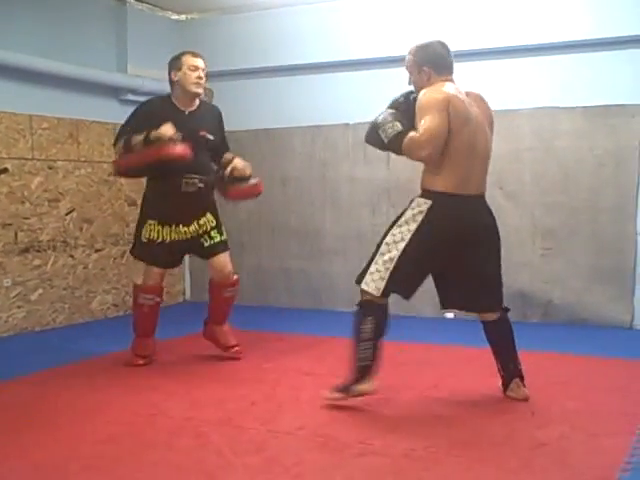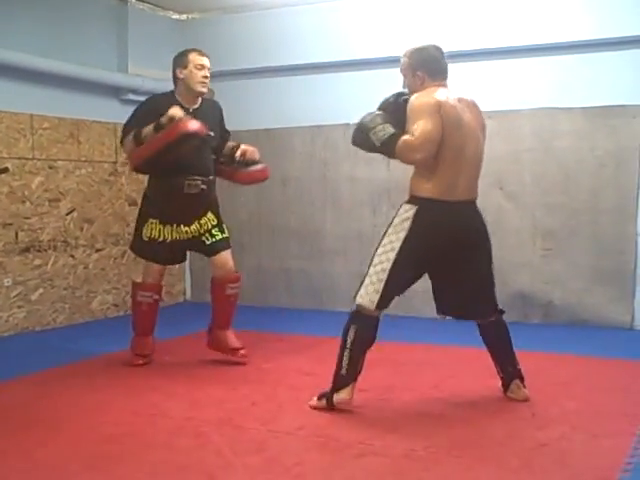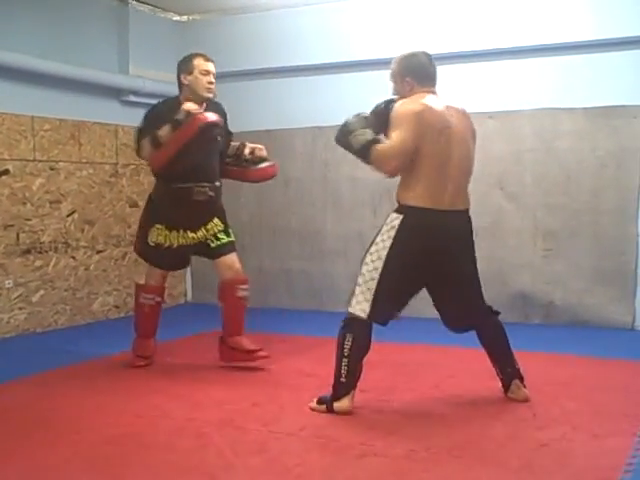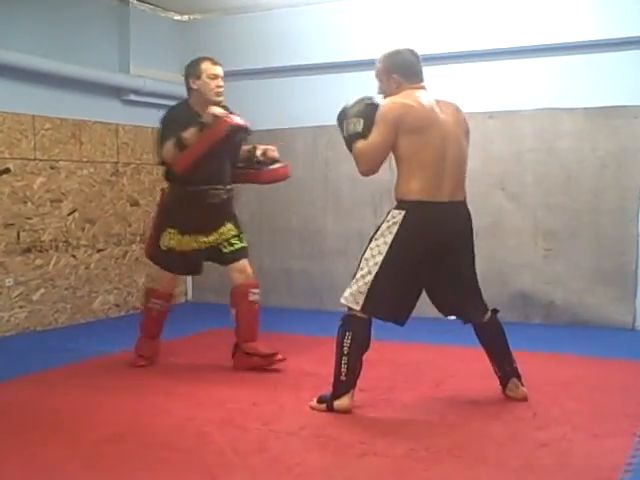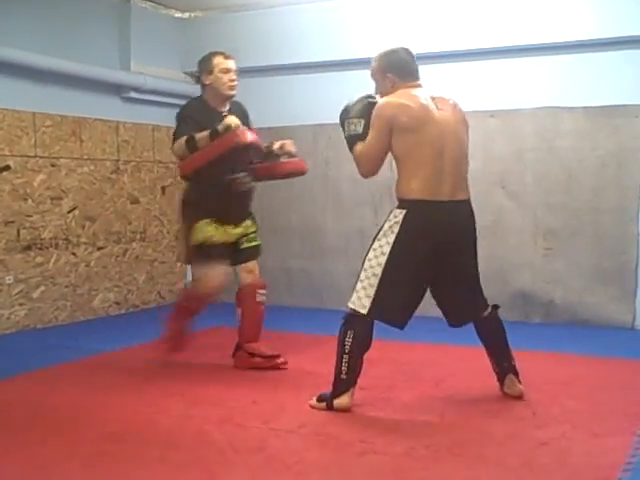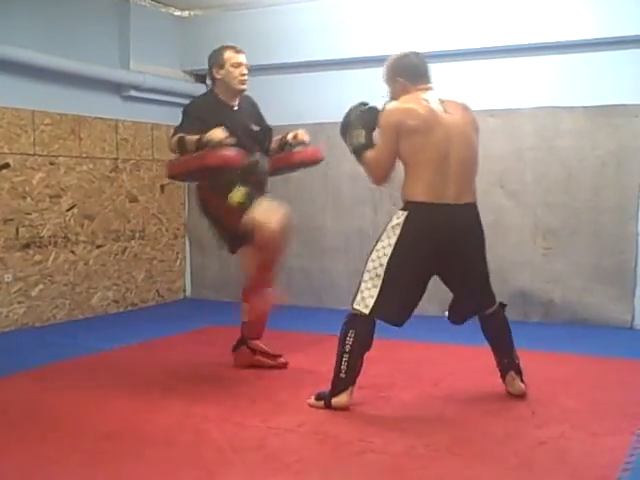
dt=0.1s
person 1, frame 1
left shoulder: (433, 96)
right shoulder: (480, 104)
left elbow: (427, 147)
left wrist: (391, 133)
left hip: (437, 210)
right hip: (475, 212)
left knee: (373, 289)
right knee: (488, 303)
left ankle: (362, 377)
right ankle: (513, 380)
person 1, frame 2
left shoulder: (424, 101)
right shoulder: (472, 110)
left elbow: (421, 150)
left wrist: (384, 134)
left hip: (426, 216)
right hip: (466, 217)
left knee: (367, 304)
right knee: (482, 306)
left ankle: (341, 388)
right ankle: (514, 381)
person 1, frame 3
left shoulder: (408, 109)
right shoulder: (463, 117)
left elbow: (392, 163)
left wrist: (363, 141)
left hip: (414, 224)
right hip: (456, 225)
left knee: (362, 311)
right knee: (476, 311)
left ankle: (342, 395)
right ankle: (514, 382)
person 1, frame 4
left shoulder: (394, 108)
right shoulder: (454, 112)
left elbow: (367, 164)
left wrist: (353, 129)
left hip: (414, 219)
right hip: (456, 217)
left knee: (360, 305)
right knee: (474, 306)
left ankle: (342, 393)
right ankle: (512, 381)
person 1, frame 5
left shoulder: (389, 108)
right shoulder: (453, 109)
left elbow: (366, 166)
left wrist: (354, 129)
left hip: (416, 218)
right hip: (460, 215)
left knee: (363, 306)
right knee: (476, 303)
left ankle: (342, 391)
right ankle: (509, 377)
person 1, frame 6
left shoulder: (396, 114)
right shoulder: (463, 111)
left elbow: (378, 174)
left wrist: (358, 139)
left hip: (422, 220)
right hip: (466, 219)
left knee: (369, 307)
right knee: (484, 302)
left ankle: (339, 390)
right ankle: (513, 376)
person 2, frame 1
left shoulder: (212, 113)
right shoulder: (152, 109)
left elbow: (220, 152)
right elbow: (121, 148)
left wrist: (235, 162)
right wrist: (150, 137)
left hip: (201, 207)
right hip: (161, 208)
left knee: (224, 273)
right knee: (152, 279)
left ankle: (216, 326)
right ankle: (143, 342)
person 2, frame 2
left shoulder: (213, 108)
right shoulder: (155, 105)
right elbow: (127, 145)
left wrist: (239, 150)
right wrist: (162, 123)
left hip: (202, 203)
right hip: (163, 202)
left knee: (226, 269)
right knee: (152, 275)
left ankle: (218, 333)
right ankle: (142, 341)
person 2, frame 3
left shoulder: (216, 112)
right shoulder: (164, 110)
right elbow: (145, 151)
left wrist: (247, 148)
right wrist: (178, 122)
left hip: (208, 208)
right hip: (169, 208)
left knee: (234, 272)
right knee: (154, 278)
left ankle: (233, 342)
right ankle: (144, 343)
person 2, frame 4
left shoulder: (224, 113)
right shoulder: (178, 114)
right elbow: (168, 154)
left wrist: (256, 153)
right wrist: (204, 125)
left hip: (219, 212)
right hip: (181, 212)
left knee: (245, 278)
right knee: (163, 283)
left ankle: (248, 347)
right ankle: (148, 342)
person 2, frame 5
left shoulder: (239, 112)
right shoulder: (193, 111)
right elbow: (180, 150)
left wrist: (274, 147)
right wrist: (218, 131)
left hip: (237, 207)
right hip: (204, 207)
left knee: (252, 278)
right knee: (213, 280)
left ankle: (249, 348)
right ankle: (179, 320)
person 2, frame 6
left shoulder: (248, 105)
right shoulder: (202, 106)
left elbow: (264, 142)
right elbow: (176, 143)
left wrist: (288, 138)
right wrist: (205, 138)
left hip: (244, 191)
right hip: (220, 191)
left knee: (255, 271)
right knee: (273, 223)
left ankle: (250, 345)
right ankle: (260, 290)
